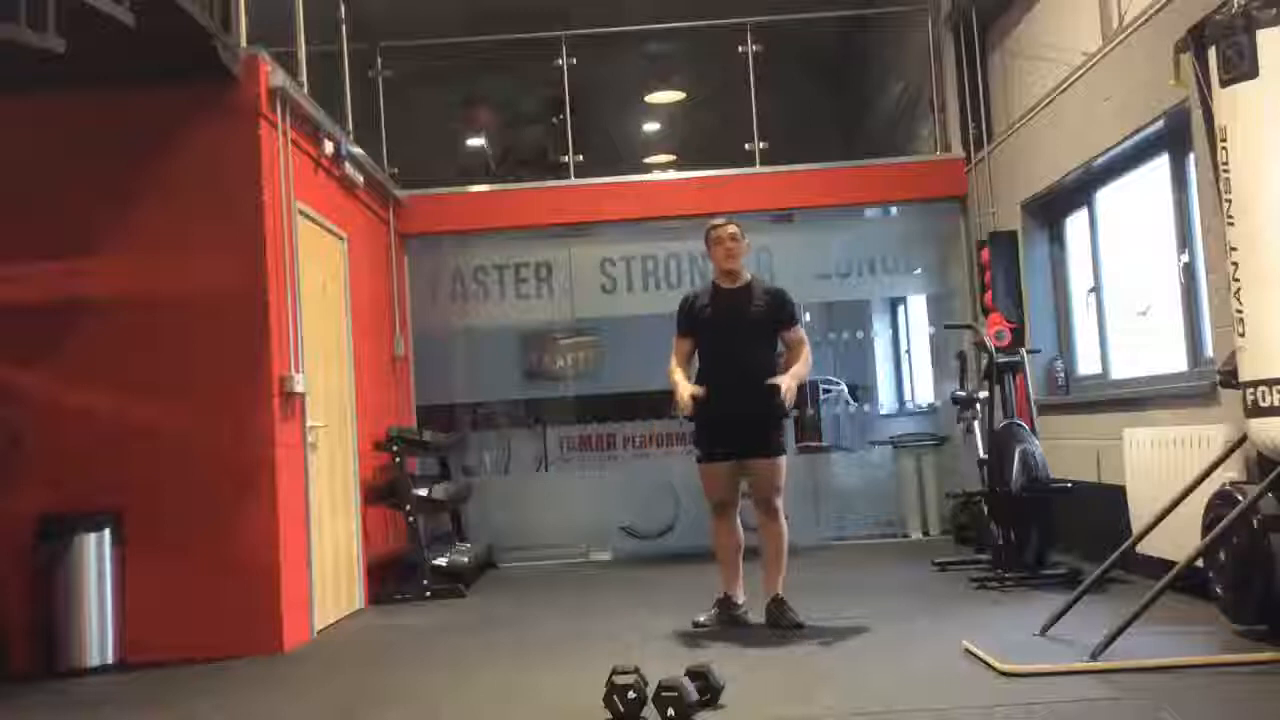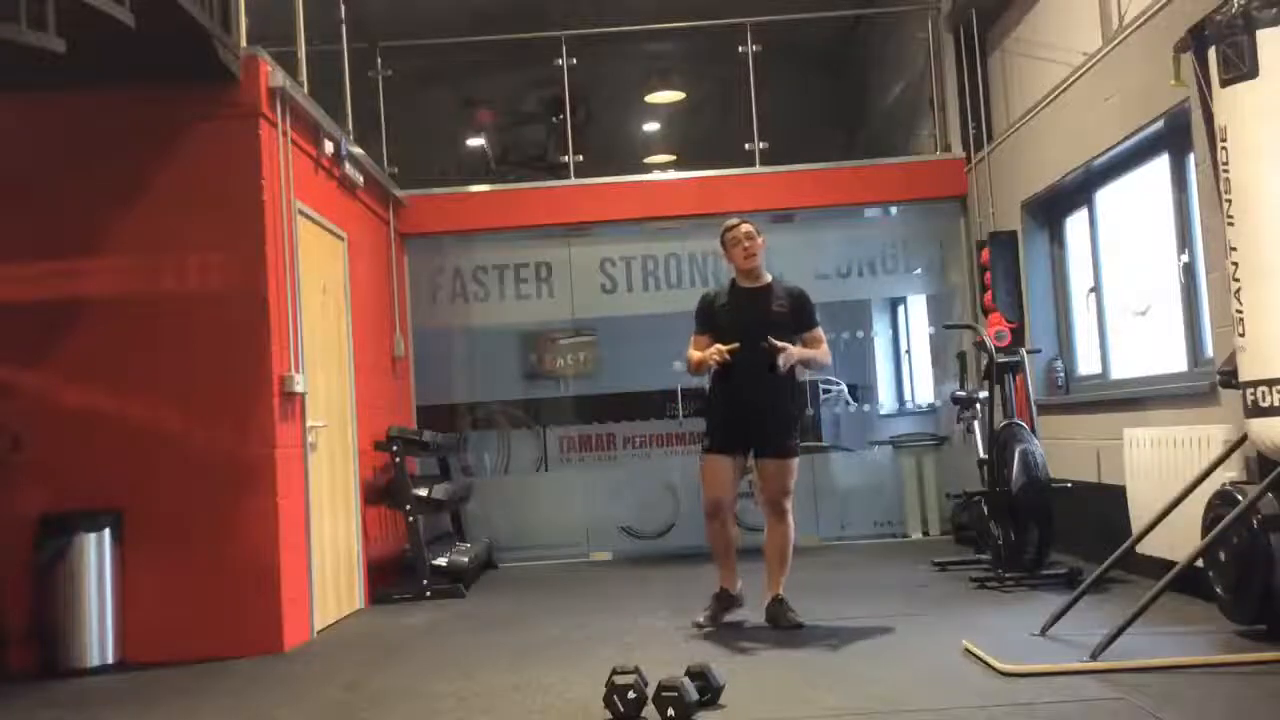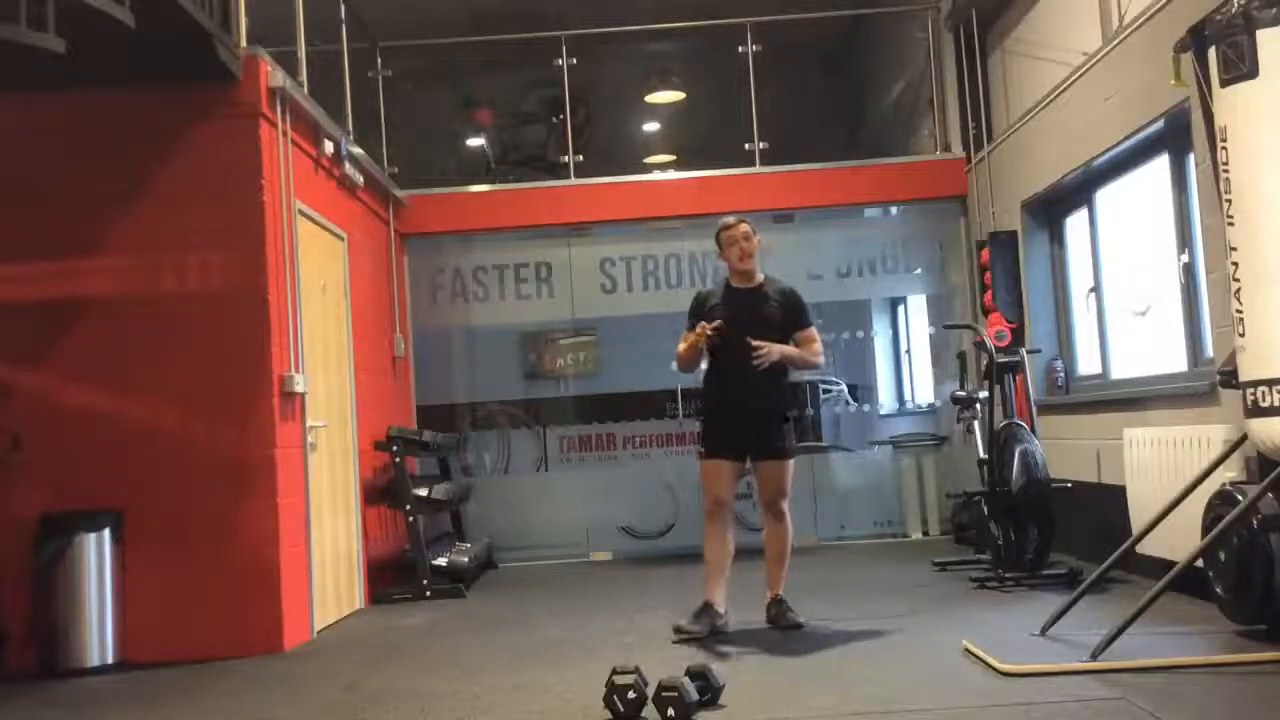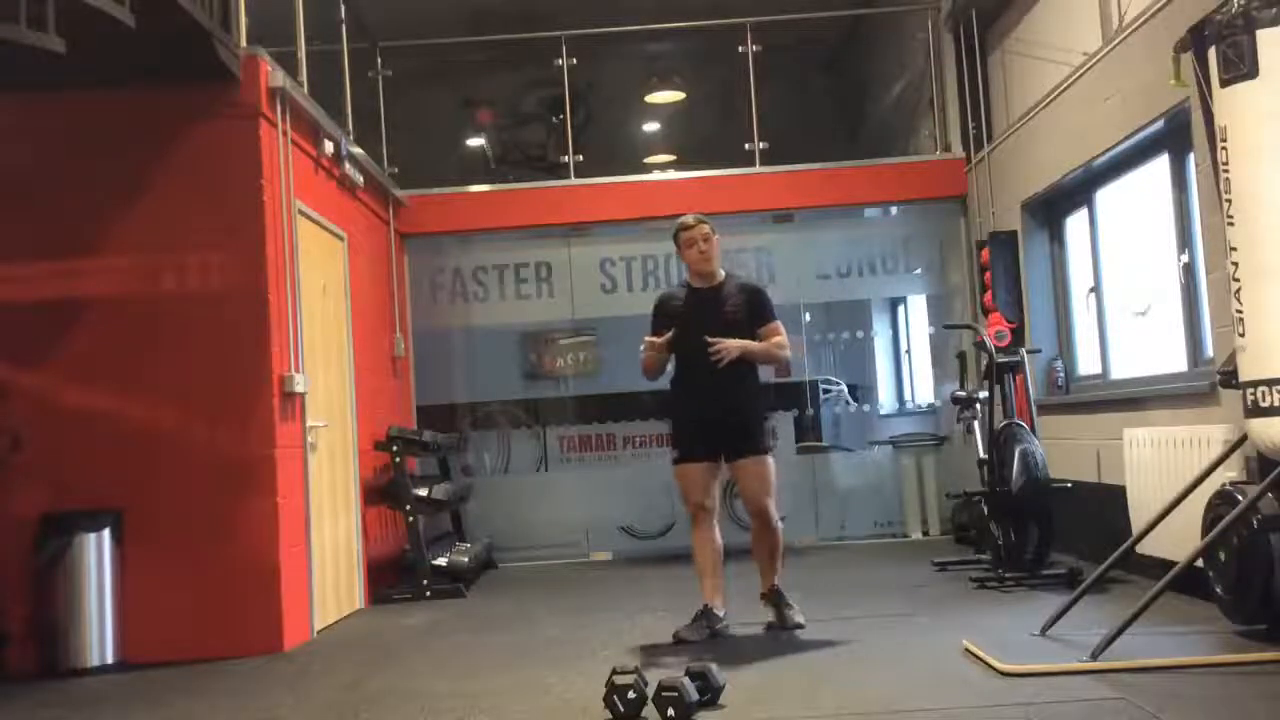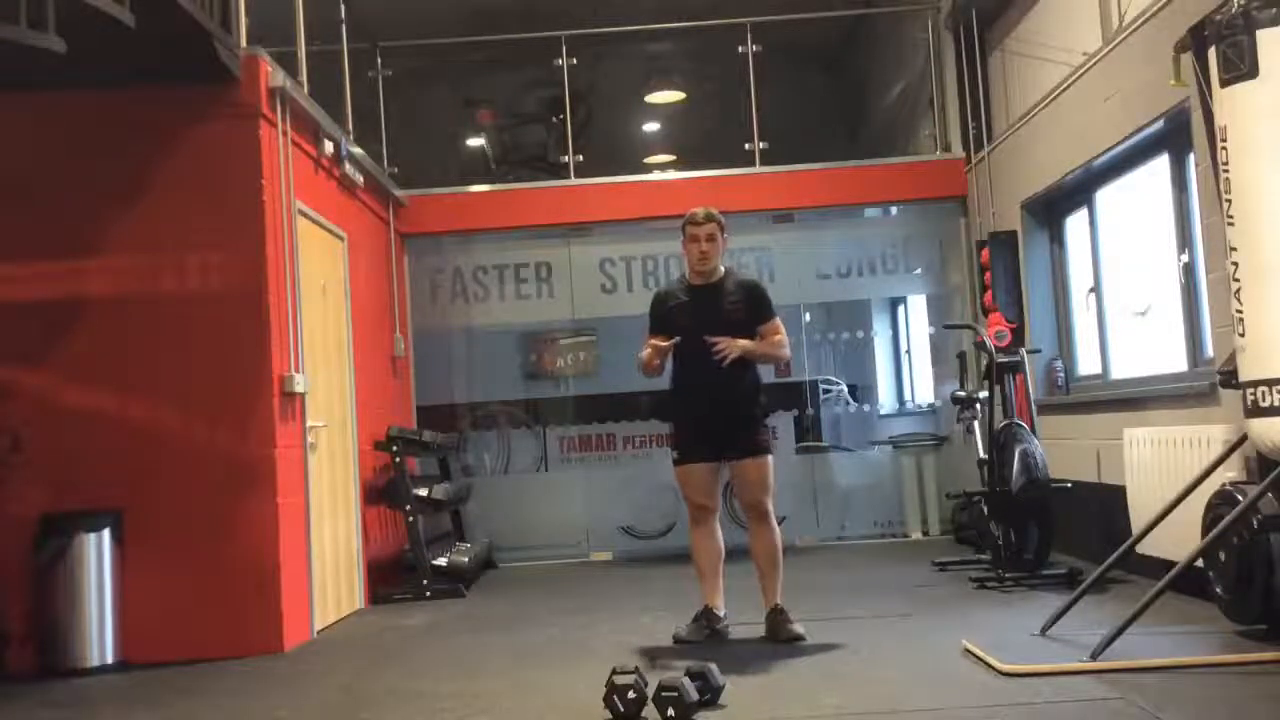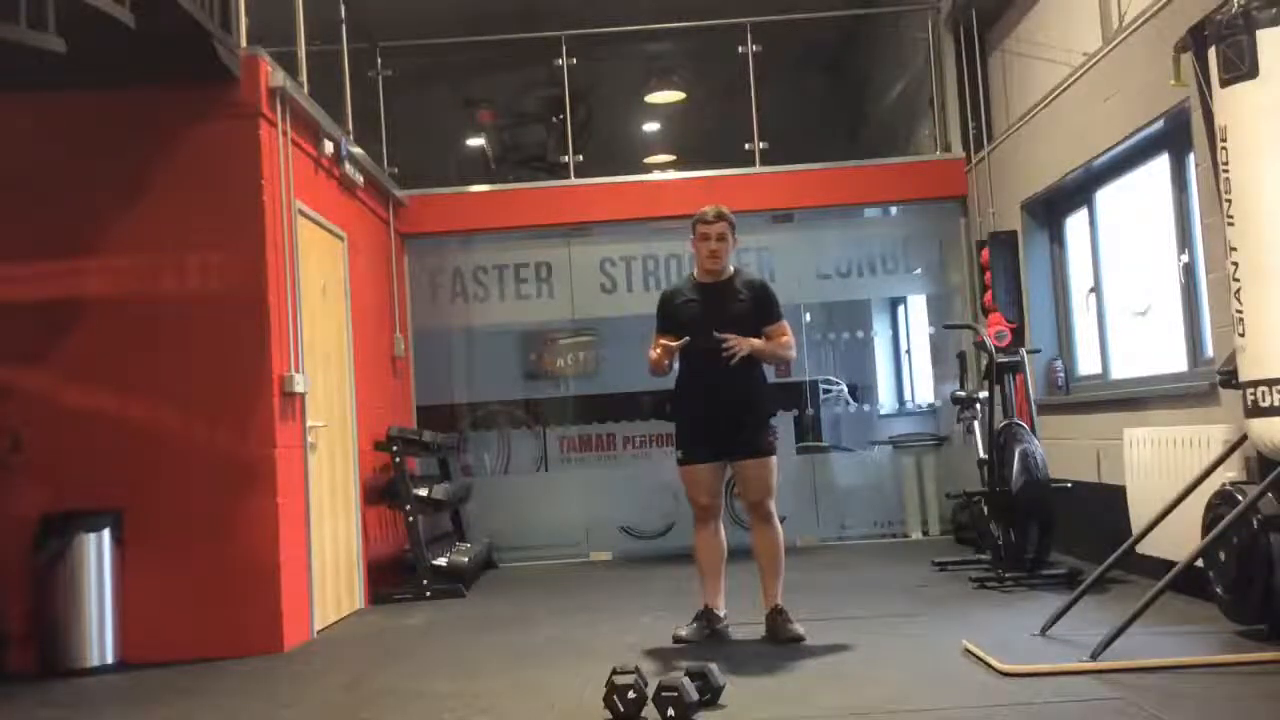
dt=0.5s
person 1, frame 1
left shoulder: (773, 297)
right shoulder: (694, 303)
left elbow: (800, 348)
right elbow: (679, 357)
left wrist: (792, 375)
right wrist: (682, 384)
left hip: (763, 418)
right hip: (714, 421)
left knee: (770, 506)
right knee: (722, 509)
left ankle: (775, 599)
right ankle: (731, 600)
person 1, frame 2
left shoulder: (793, 297)
right shoulder: (713, 302)
left elbow: (823, 354)
right elbow: (692, 360)
left wrist: (799, 353)
right wrist: (708, 356)
left hip: (778, 417)
right hip: (725, 418)
left knee: (778, 506)
right knee: (716, 507)
left ankle: (775, 599)
right ankle: (728, 590)
person 1, frame 3
left shoulder: (785, 297)
right shoulder: (706, 300)
left elbow: (816, 354)
right elbow: (684, 362)
left wrist: (782, 350)
right wrist: (694, 343)
left hip: (771, 417)
right hip: (720, 419)
left knee: (776, 506)
right knee: (716, 509)
left ankle: (776, 600)
right ankle: (714, 607)
person 1, frame 4
left shoulder: (748, 293)
right shoulder: (668, 303)
left elbow: (782, 349)
right elbow: (654, 371)
left wrist: (743, 346)
right wrist: (651, 357)
left hip: (744, 417)
right hip: (691, 422)
left knee: (763, 510)
right knee: (701, 512)
left ankle: (773, 590)
right ankle: (713, 610)
person 1, frame 5
left shoulder: (748, 290)
right shoulder: (666, 299)
left elbow: (781, 347)
right elbow: (652, 364)
left wrist: (745, 346)
right wrist: (651, 357)
left hip: (745, 416)
right hip: (692, 421)
left knee: (760, 510)
right knee: (701, 512)
left ankle: (775, 610)
right ankle: (713, 612)
person 1, frame 6
left shoulder: (755, 290)
right shoulder: (674, 298)
left elbow: (788, 348)
right elbow: (657, 363)
left wrist: (753, 345)
right wrist: (661, 356)
left hip: (749, 417)
right hip: (696, 421)
left knee: (762, 509)
right knee: (705, 512)
left ankle: (775, 610)
right ankle: (713, 612)
